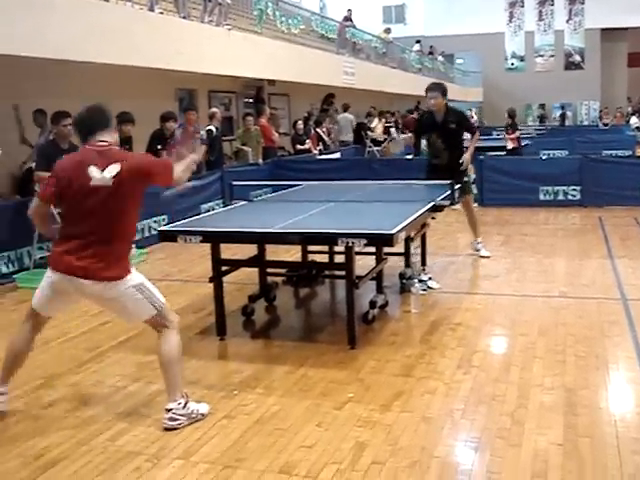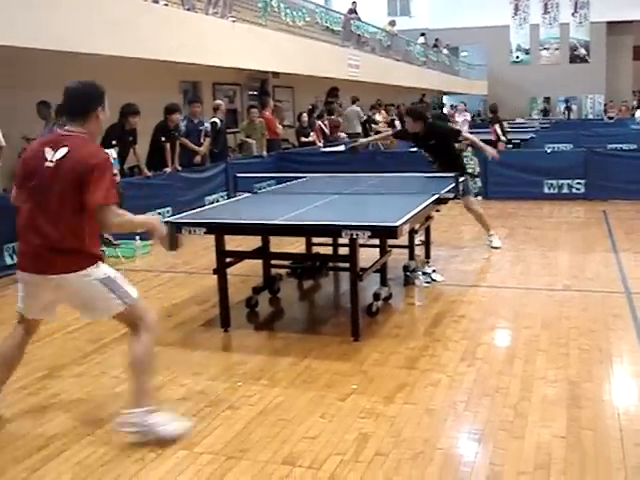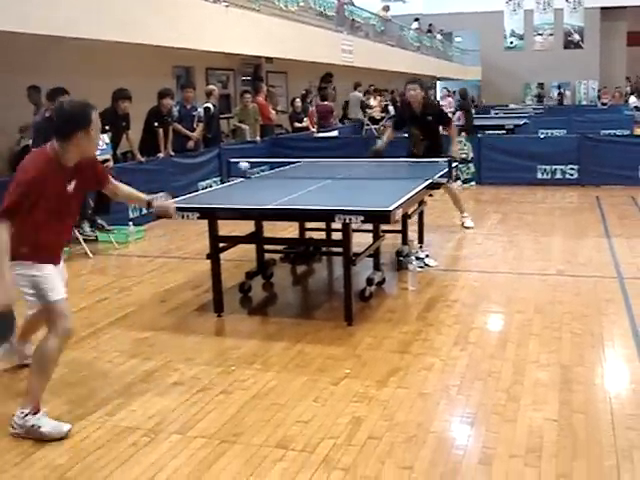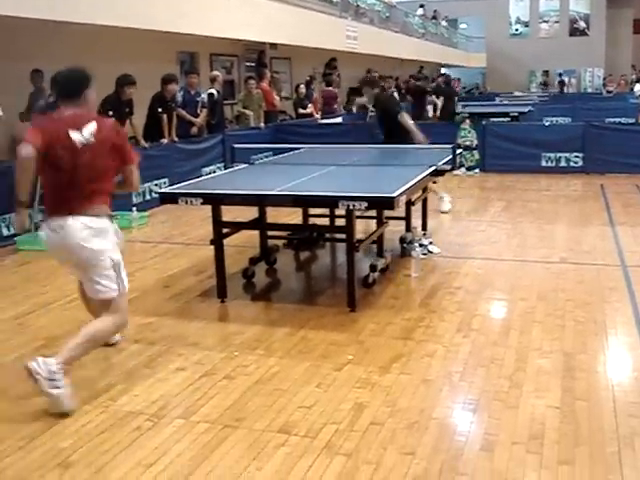
dt=0.5s
person 1, frame 1
left shoulder: (66, 165)
right shoulder: (136, 164)
left elbow: (36, 211)
right elbow: (178, 176)
left wrist: (52, 234)
right wrist: (192, 158)
left hip: (64, 266)
right hip: (111, 273)
left knee: (32, 321)
right knee: (168, 324)
right ankle: (177, 406)
person 1, frame 2
left shoulder: (36, 149)
right shoulder: (94, 157)
right elbow: (107, 218)
right wrist: (150, 223)
left hip: (33, 262)
right hip: (77, 265)
right knee: (144, 322)
right ankle: (143, 415)
person 1, frame 3
left shoulder: (83, 162)
right shoulder: (36, 173)
left elbow: (109, 186)
left wrist: (150, 202)
left hip: (46, 254)
left knee: (50, 311)
right knee: (61, 325)
right ankle: (29, 415)
person 1, frame 4
left shoulder: (44, 126)
right shoulder: (110, 129)
left elbow: (26, 155)
right elbow: (133, 183)
left wrist: (22, 203)
left hip: (56, 226)
right hip: (93, 226)
left knee: (87, 274)
right knee: (115, 313)
left ankle: (100, 334)
right ankle: (53, 366)
person 2, frame 1
left shoulder: (457, 116)
right shoulder: (424, 119)
left elbow: (475, 133)
right elbow: (415, 139)
left wrist: (469, 152)
left hip: (456, 168)
right hip: (435, 169)
left knee: (468, 204)
left ankle: (477, 242)
person 2, frame 2
left shoulder: (438, 129)
right shoulder: (409, 132)
left elbow: (463, 135)
right elbow: (391, 135)
left wrist: (485, 147)
right wrist: (367, 140)
left hip: (455, 169)
right hip: (439, 171)
left knee: (469, 203)
left ankle: (491, 234)
person 2, frame 3
left shoulder: (434, 108)
right shoulder: (404, 111)
left elbow: (450, 126)
right elbow: (394, 129)
left wrist: (454, 145)
right wrist: (383, 142)
left hip: (434, 154)
right hip: (414, 155)
left knee: (448, 185)
left ankle: (464, 215)
person 2, frame 4
left shoulder: (385, 101)
right shoulder: (379, 99)
left elbow: (401, 115)
left wrist: (415, 132)
right wrist: (363, 100)
left hip: (399, 142)
right hip: (393, 143)
